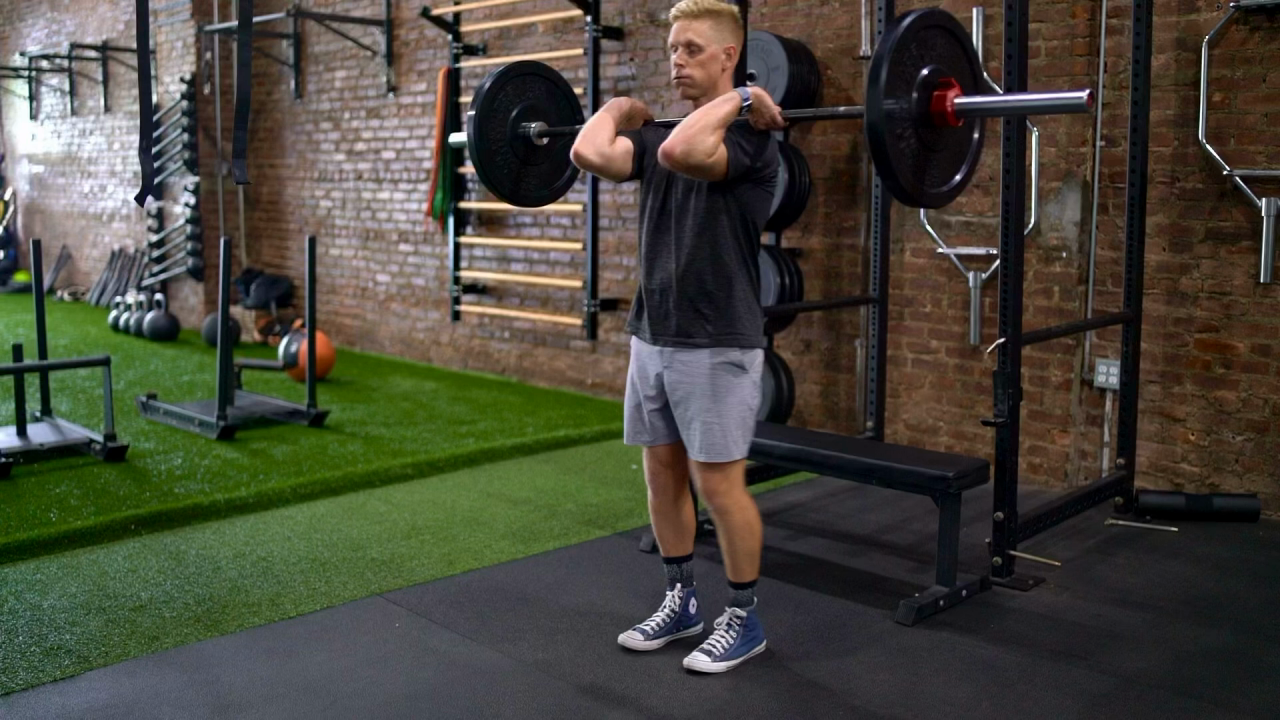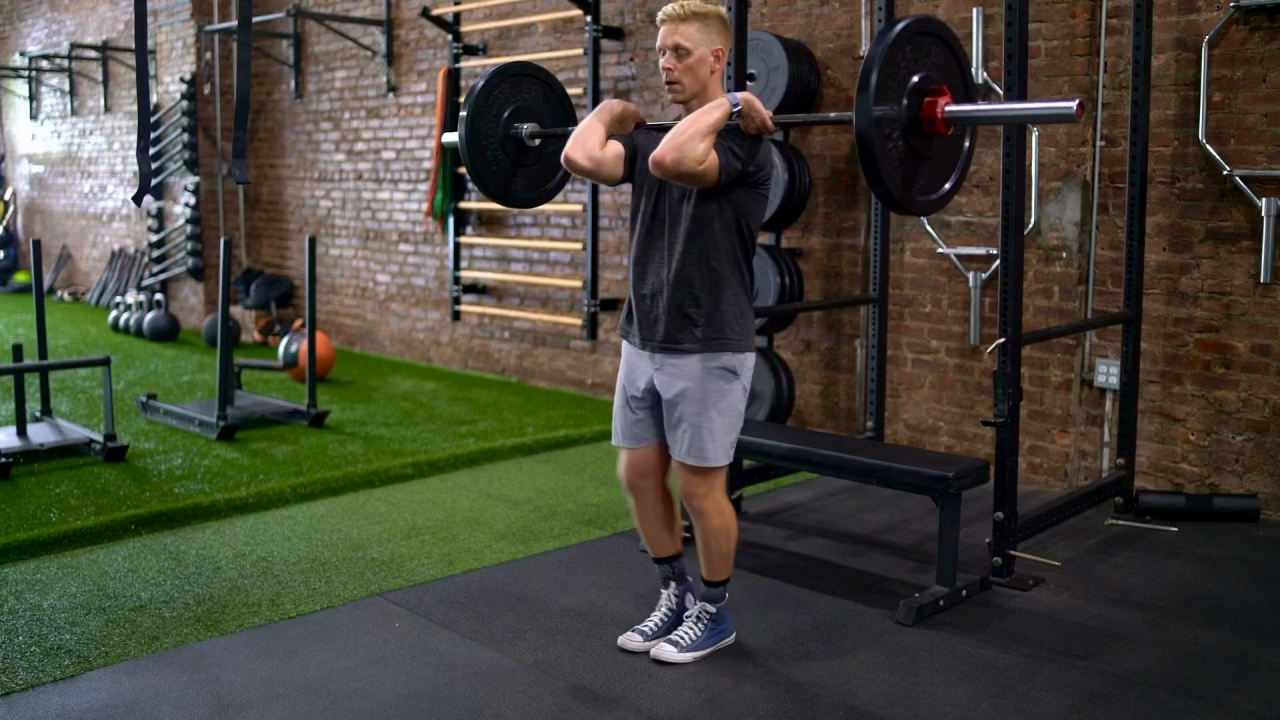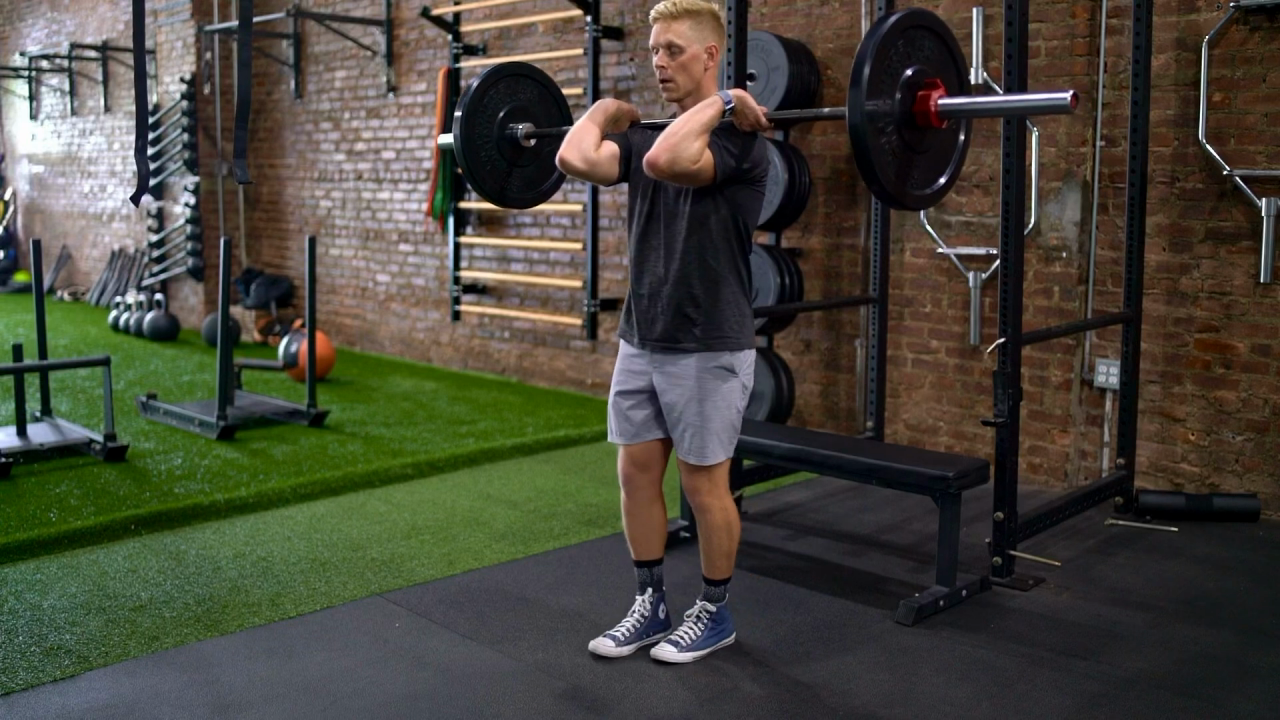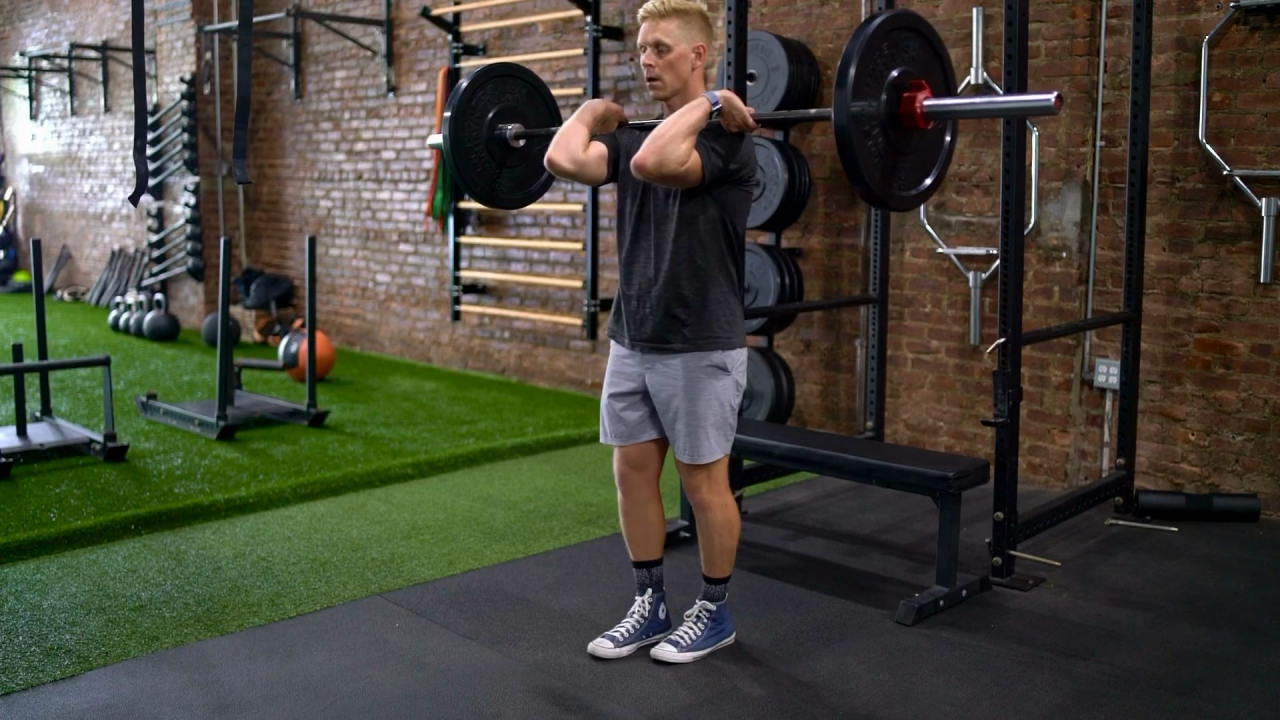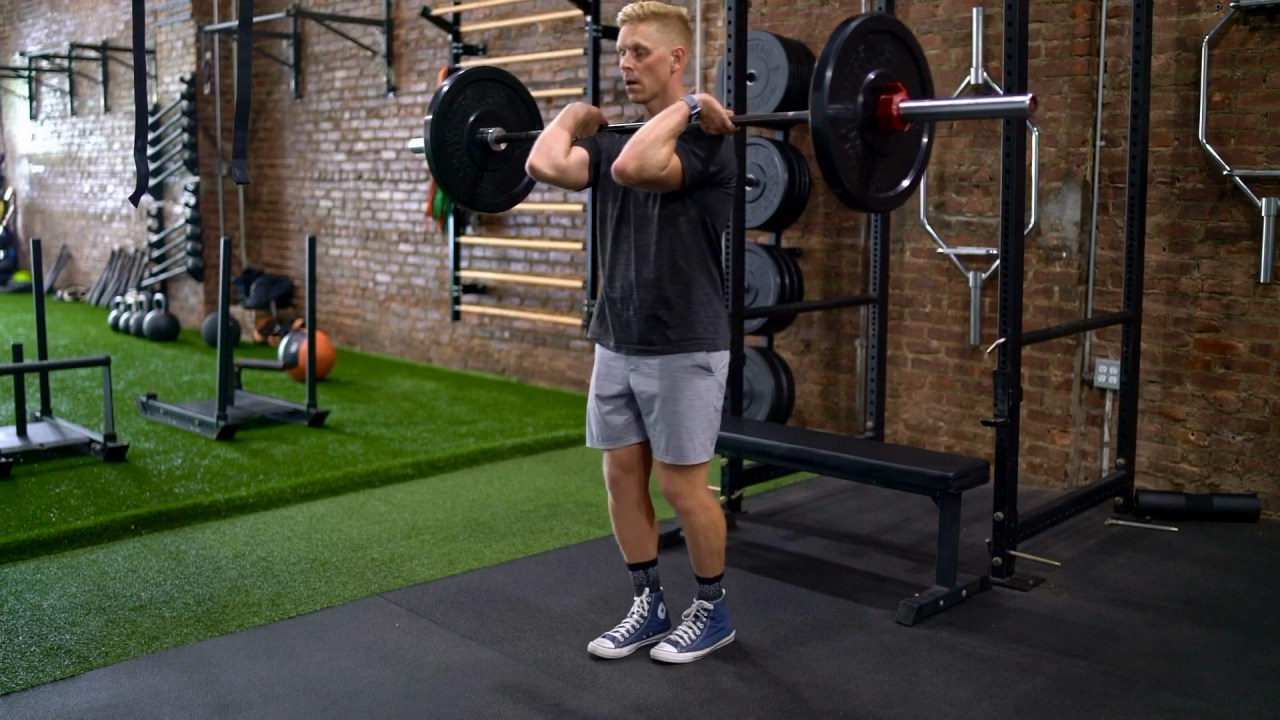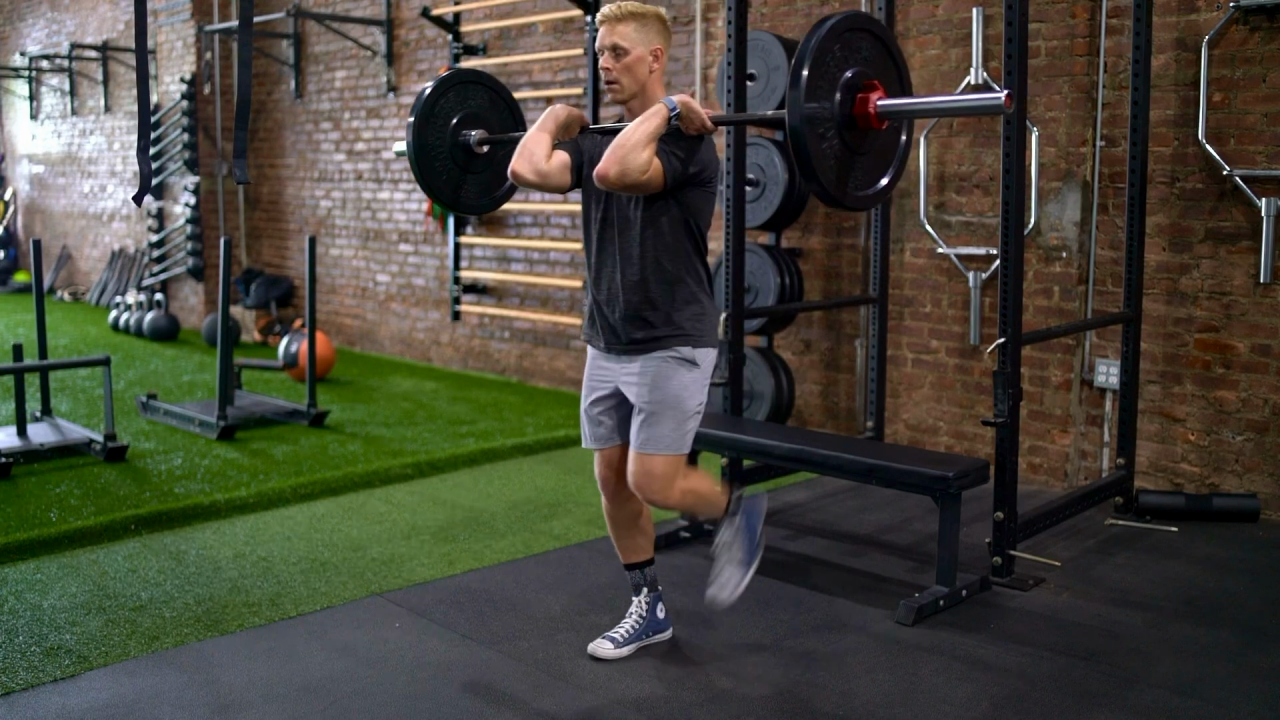
dt=0.4s
person 1, frame 1
left shoulder: (749, 139)
right shoulder: (656, 131)
left elbow: (680, 153)
right elbow: (588, 153)
left wrist: (739, 99)
right wrist: (617, 107)
left hip: (718, 343)
right hip: (653, 335)
left knee: (719, 484)
right knee: (661, 473)
left ankle: (743, 619)
right ankle: (680, 600)
person 1, frame 2
left shoulder: (741, 143)
right shoulder: (647, 137)
left elbow: (672, 160)
right elbow: (580, 158)
left wrist: (729, 105)
right wrist: (612, 111)
left hip: (709, 348)
right hip: (643, 340)
left knee: (699, 487)
right knee: (638, 477)
left ankle: (713, 613)
right ankle: (676, 596)
person 1, frame 3
left shoulder: (737, 140)
right shoulder: (644, 133)
left elbow: (666, 161)
right elbow: (574, 158)
left wrist: (721, 103)
right wrist: (605, 111)
left hip: (708, 347)
right hip: (640, 339)
left knee: (703, 486)
right knee: (635, 475)
left ankle: (713, 613)
right ankle: (649, 605)
person 1, frame 4
left shoulder: (724, 138)
right shoulder: (633, 135)
left elbow: (653, 163)
right elbow: (563, 159)
left wrist: (709, 104)
right wrist: (595, 110)
left hip: (700, 346)
right hip: (633, 339)
left knee: (703, 483)
right knee: (631, 472)
left ankle: (713, 612)
right ankle: (649, 606)
person 1, frame 5
left shoulder: (704, 142)
right shoulder: (615, 139)
left elbow: (633, 168)
right elbow: (545, 165)
left wrist: (686, 109)
right wrist: (576, 115)
left hip: (684, 348)
right hip: (617, 343)
left knee: (681, 486)
right knee: (621, 478)
left ankle: (712, 611)
right ankle: (649, 607)
person 1, frame 6
left shoulder: (687, 142)
right shoulder: (596, 142)
left elbow: (615, 174)
right elbow: (528, 170)
left wrist: (666, 110)
right wrist: (556, 120)
left hip: (673, 344)
right hip: (610, 344)
left knee: (652, 483)
right knee: (613, 478)
left ankle: (735, 515)
right ankle: (648, 607)
